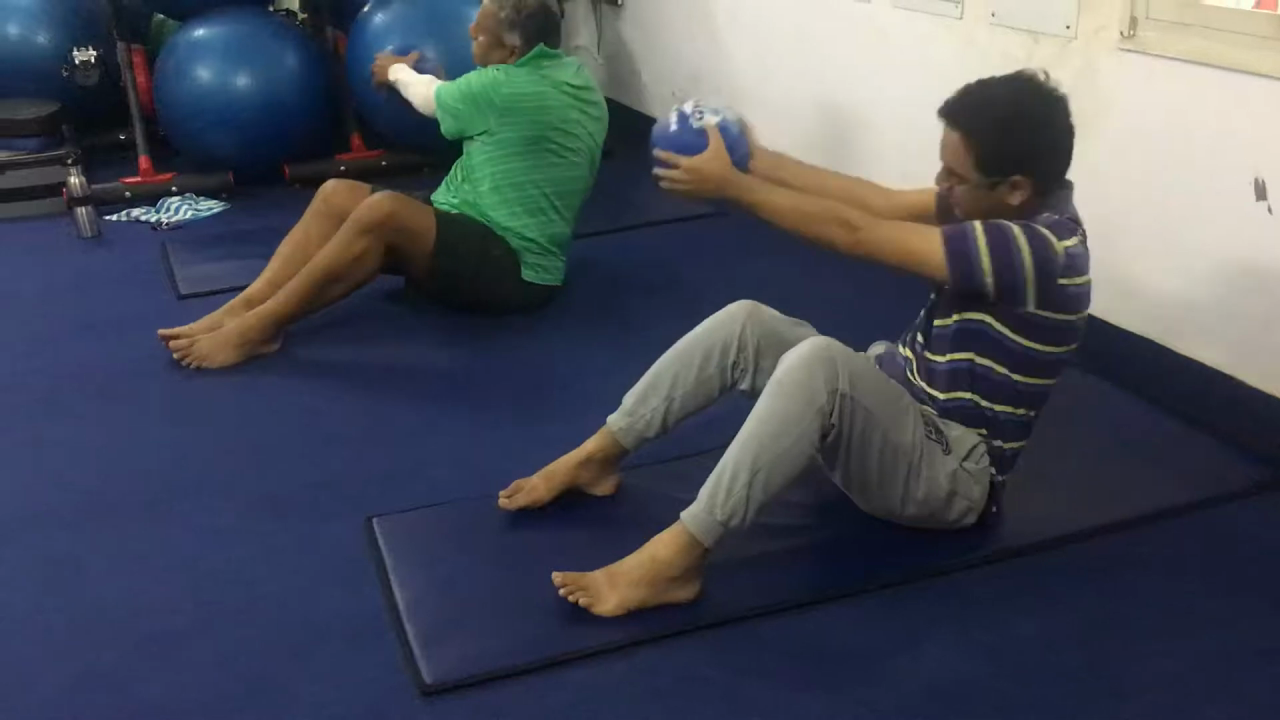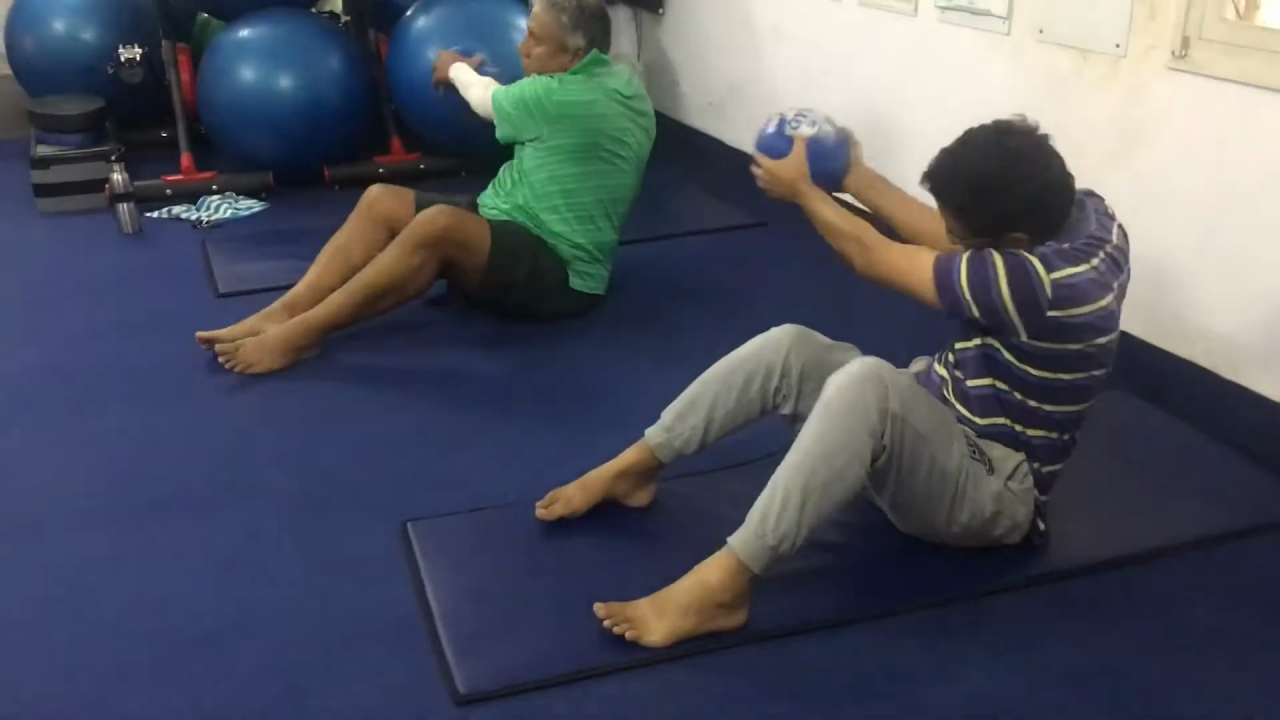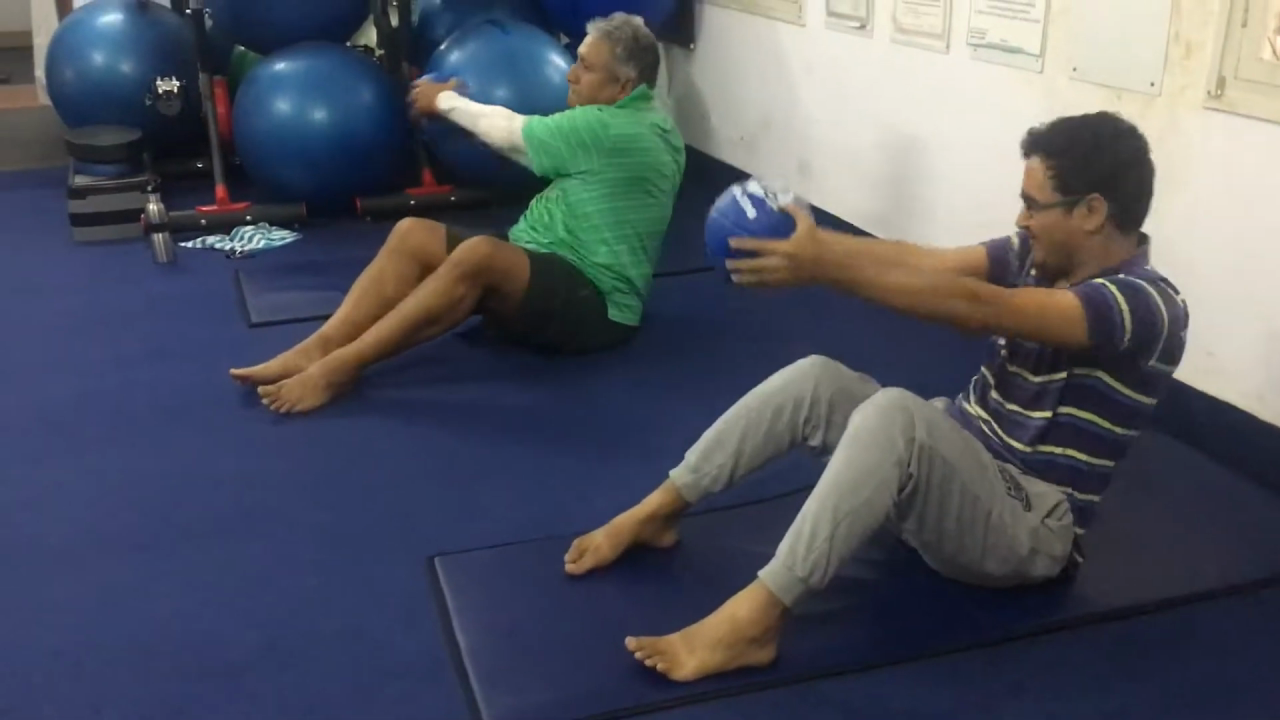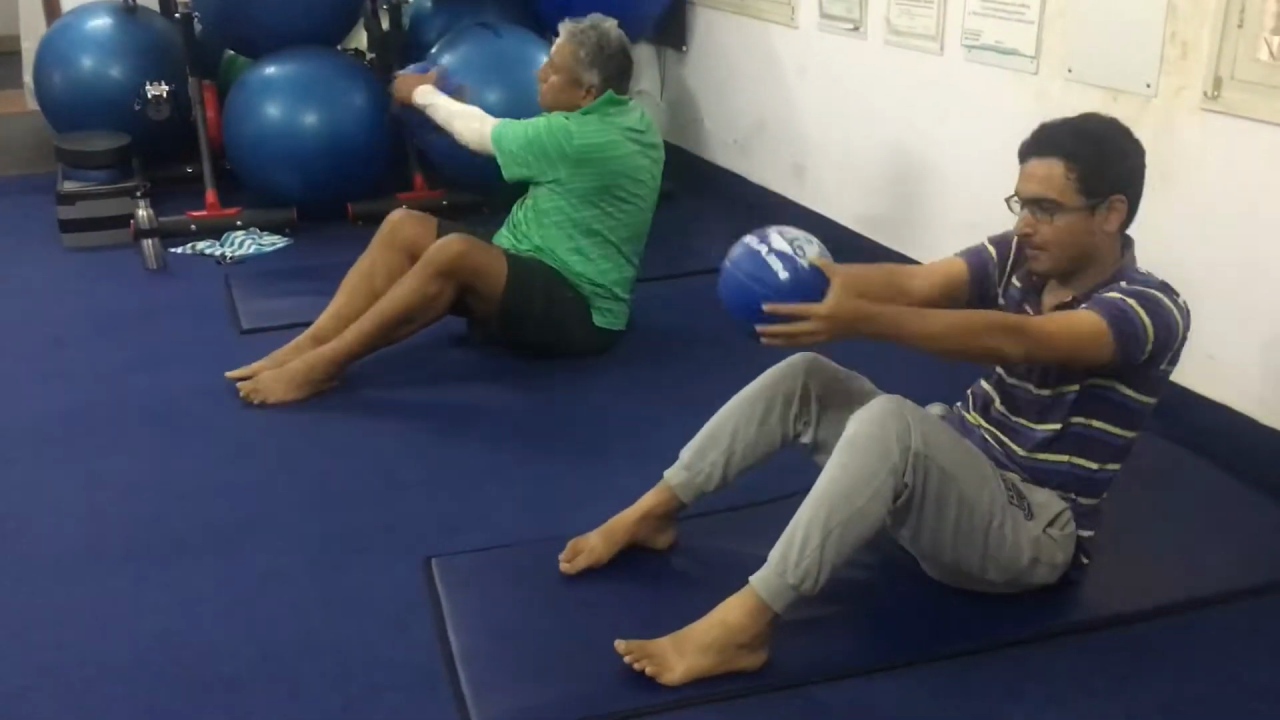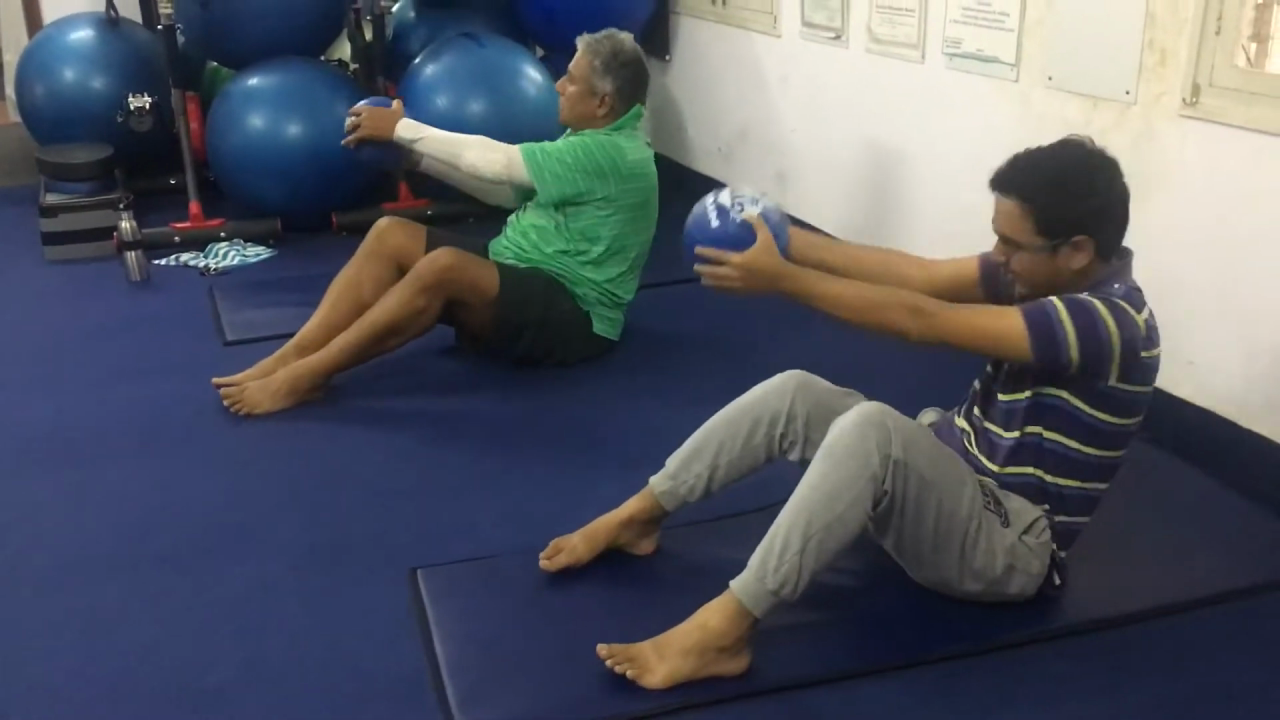
dt=1s
person 1, frame 1
left shoulder: (1035, 251)
right shoulder: (1005, 206)
left elbow: (853, 233)
right elbow: (880, 202)
left wrist: (728, 183)
right wrist: (756, 162)
left hip: (947, 470)
right hip: (893, 404)
left knee: (818, 362)
right knee: (745, 324)
left ankle: (677, 559)
right ankle: (595, 458)
person 1, frame 2
left shoulder: (1028, 281)
right shoulder: (1087, 214)
left elbow: (872, 257)
right elbow: (959, 251)
left wrist: (801, 188)
right wrist: (858, 179)
left hip: (992, 489)
left knee: (864, 381)
right knee: (788, 348)
left ankle: (722, 585)
right ankle: (631, 469)
person 1, frame 3
left shoulder: (1145, 306)
right shoulder: (1043, 253)
left elbow: (971, 305)
right elbow: (924, 263)
left wrist: (825, 268)
right wrist: (811, 243)
left hip: (1026, 525)
right hip: (963, 458)
left knee: (892, 413)
right knee: (814, 379)
left ankle: (754, 619)
right ankle: (654, 514)
person 1, frame 4
left shoulder: (1153, 313)
right shoulder: (1017, 257)
left elbow: (1009, 340)
right elbow: (914, 284)
left wrist: (858, 319)
left hip: (1027, 531)
right hip: (953, 468)
left knee: (888, 423)
right knee: (804, 375)
left ankle: (743, 625)
right ankle: (650, 514)
person 1, frame 5
left shoulder: (1108, 322)
right shoulder: (1039, 270)
left elbow: (921, 320)
right elbow: (914, 275)
left wrist: (781, 279)
right wrist: (786, 244)
left hip: (1009, 541)
right hip: (948, 472)
left knee: (871, 428)
right knee: (793, 394)
left ankle: (722, 631)
right ankle: (633, 518)
person 2, frame 1
left shoulder: (503, 88)
right shoulder: (575, 76)
left elbow: (432, 99)
left wrist: (394, 70)
left hip: (512, 268)
right hip: (486, 236)
left knee: (384, 210)
right knee: (337, 195)
left ankle: (258, 329)
right ankle: (240, 309)
person 2, frame 2
left shoulder: (556, 97)
right shoulder: (625, 86)
left elbow: (489, 101)
left wrist: (456, 70)
left hip: (557, 272)
right hip: (524, 237)
left knee: (439, 224)
right knee: (382, 202)
left ankle: (301, 334)
right ankle: (284, 313)
person 2, frame 3
left shoulder: (602, 129)
right shoulder: (653, 122)
left elbow: (508, 131)
right elbow: (532, 144)
left wrist: (443, 99)
left hip: (591, 304)
left knee: (478, 255)
right knee: (412, 235)
left ankle: (341, 367)
right ankle: (318, 349)
person 2, frame 4
left shoulder: (574, 138)
right shoulder: (632, 118)
left elbow: (482, 135)
left wrist: (421, 93)
left hip: (577, 312)
left knee: (454, 252)
right knee: (404, 227)
left ankle: (322, 367)
right ankle: (309, 345)
person 2, frame 5
left shoulder: (610, 155)
right shoulder: (603, 138)
left elbow: (499, 164)
right elbow: (512, 190)
left wrist: (399, 129)
right wrist: (421, 158)
left hip: (570, 317)
left knee: (443, 266)
right knee: (391, 235)
left ankle: (307, 376)
right ankle: (293, 355)
